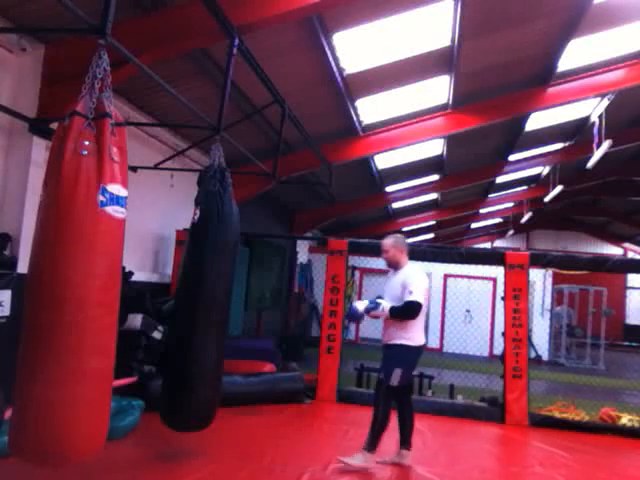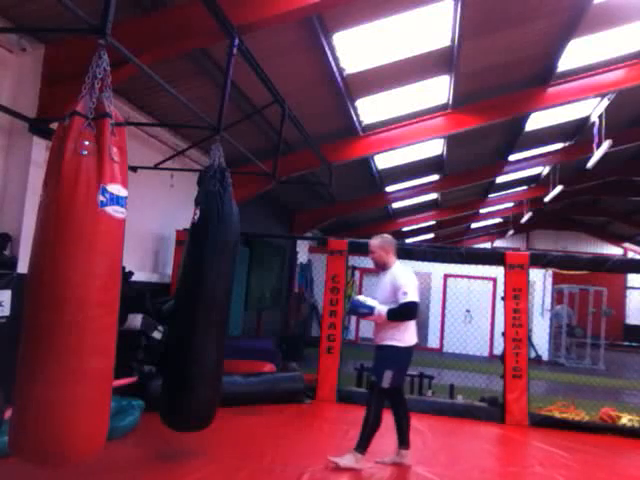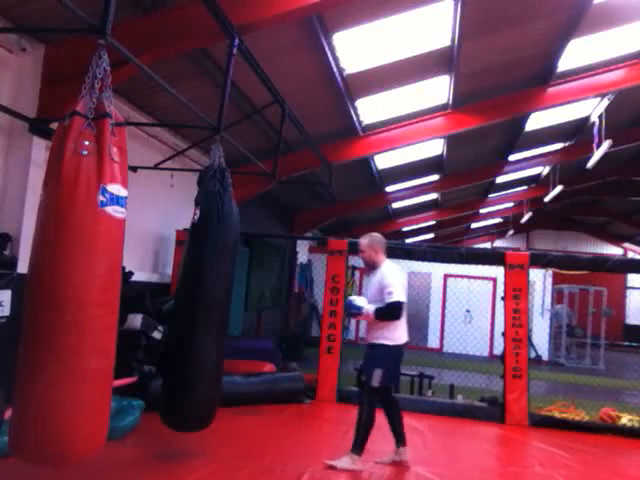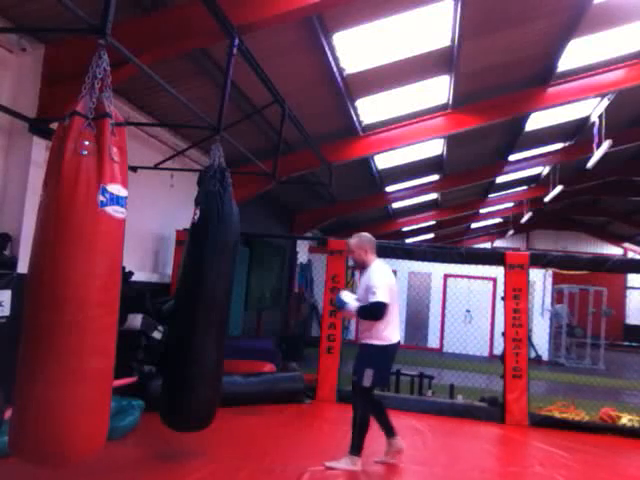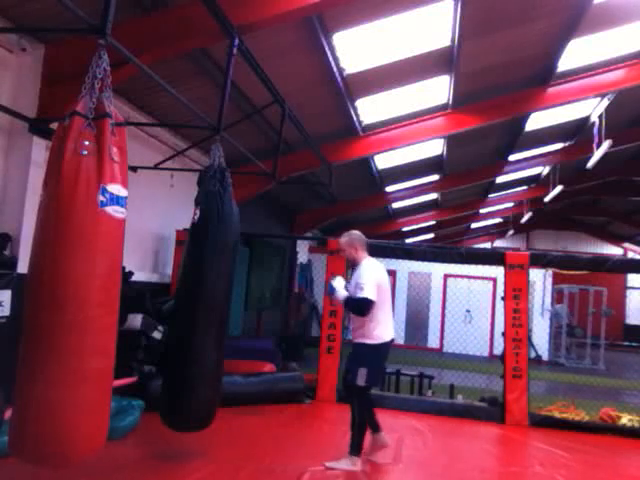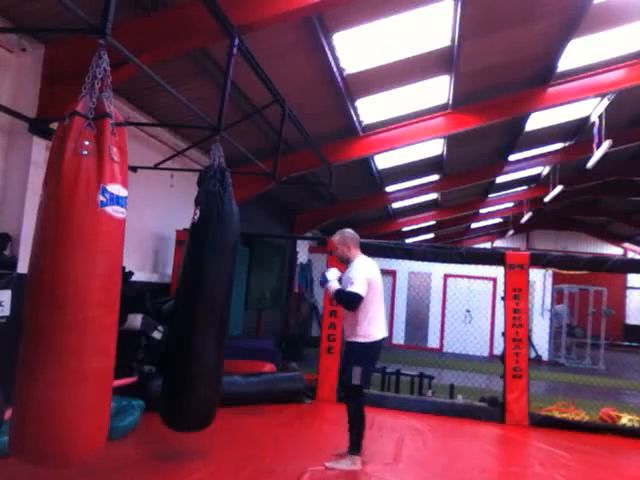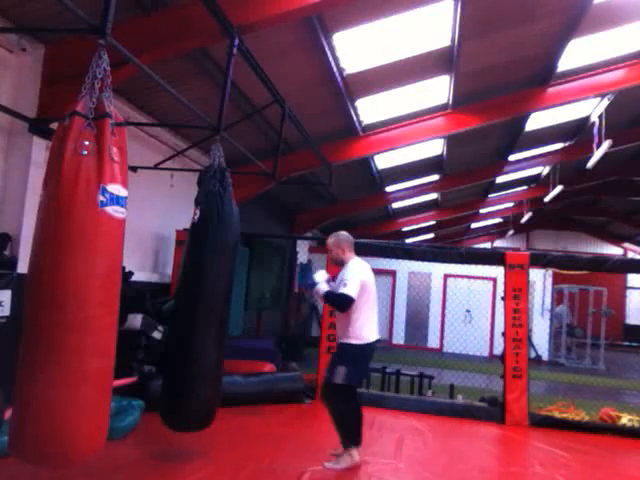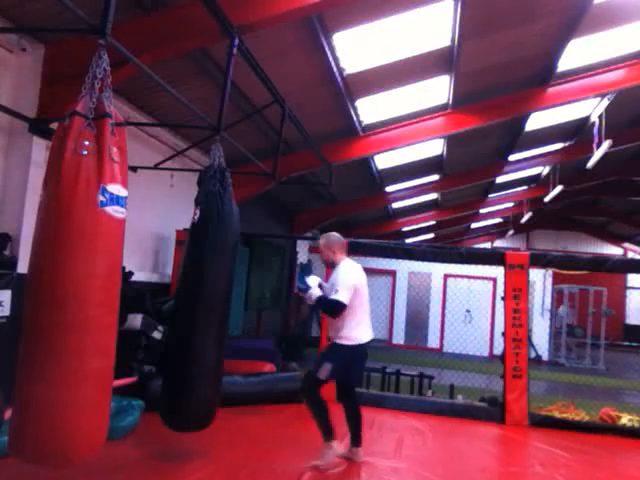
dt=0.1s
person 1, frame 1
left shoulder: (414, 275)
right shoulder: (393, 274)
left elbow: (412, 310)
right elbow: (389, 304)
left wrist: (383, 311)
right wrist: (373, 307)
left hip: (405, 346)
right hip: (395, 344)
left knee: (383, 396)
right knee: (401, 397)
left ankle: (367, 455)
right ankle: (404, 452)
person 1, frame 2
left shoulder: (402, 275)
right shoulder: (385, 274)
left elbow: (410, 311)
left wrist: (381, 314)
right wrist: (365, 307)
left hip: (396, 347)
right hip: (387, 345)
left knee: (375, 398)
right knee: (395, 397)
left ankle: (357, 456)
right ankle: (403, 452)
person 1, frame 3
left shoulder: (391, 274)
right shoulder: (377, 273)
left elbow: (394, 311)
left wrist: (366, 311)
right wrist: (360, 308)
left hip: (386, 345)
right hip: (382, 343)
left knee: (368, 396)
right knee: (384, 396)
left ankle: (355, 457)
right ankle: (401, 450)
person 1, frame 4
left shoulder: (379, 274)
right shoulder: (371, 272)
left elbow: (377, 311)
left wrist: (351, 307)
right wrist: (352, 303)
left hip: (378, 345)
right hip: (375, 343)
left knee: (360, 397)
right knee: (367, 395)
left ankle: (354, 458)
right ankle: (393, 442)
person 1, frame 5
left shoulder: (367, 271)
right shoulder: (370, 267)
left elbow: (361, 307)
left wrist: (340, 295)
right wrist: (346, 292)
left hip: (371, 343)
right hip: (372, 340)
left knee: (356, 395)
right knee: (357, 391)
left ankle: (354, 458)
right ankle: (378, 435)
person 1, frame 6
left shoulder: (358, 268)
right shoulder: (365, 264)
left elbow: (352, 302)
left wrist: (332, 286)
right wrist: (339, 283)
left hip: (363, 340)
right hip: (367, 338)
left knee: (352, 394)
right knee: (351, 390)
left ankle: (354, 457)
right ankle: (355, 448)
person 1, frame 7
left shoulder: (353, 271)
right shoulder: (359, 267)
left elbow: (343, 304)
left wrist: (321, 288)
right wrist: (329, 284)
left hip: (354, 343)
right hip: (364, 341)
left knee: (331, 393)
right knee: (348, 393)
left ankle: (351, 451)
right ankle: (353, 447)
person 1, frame 8
left shoulder: (344, 273)
right shoulder: (351, 268)
left elbow: (334, 309)
left wrist: (313, 293)
right wrist: (322, 288)
left hip: (347, 344)
right hip: (357, 342)
left knee: (310, 387)
right knee: (347, 393)
left ankle: (331, 444)
right ankle: (354, 448)
